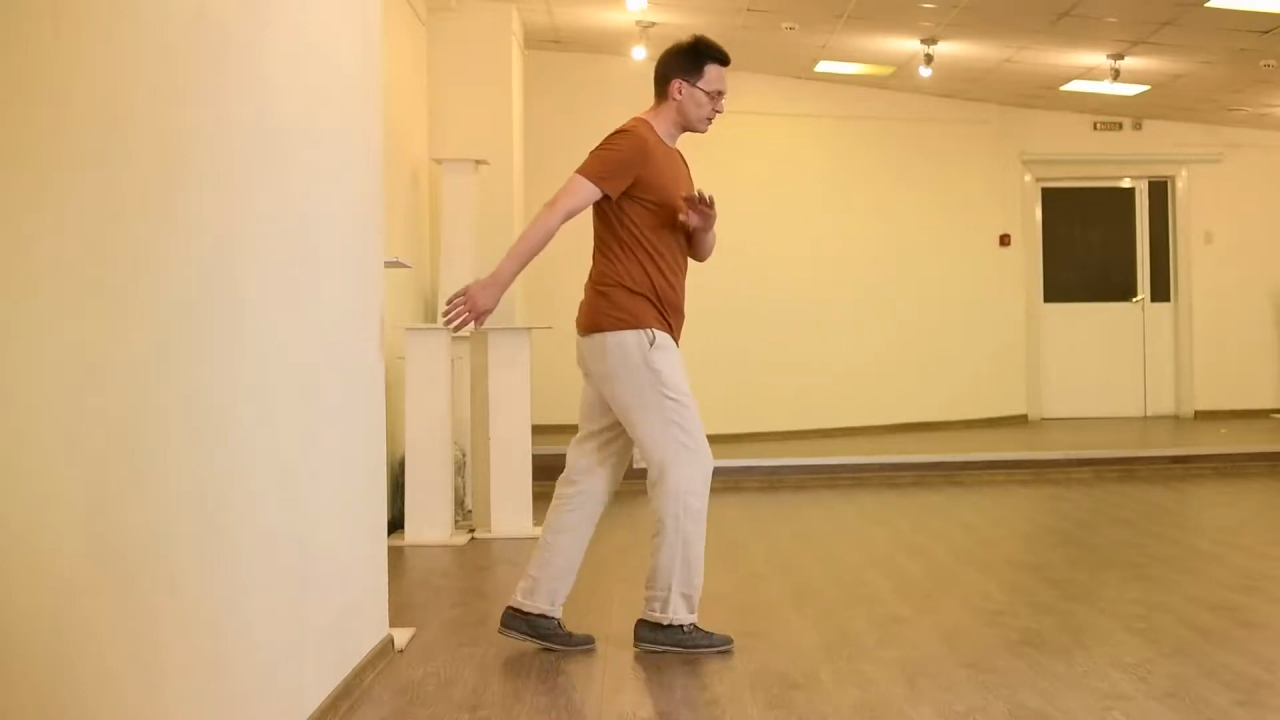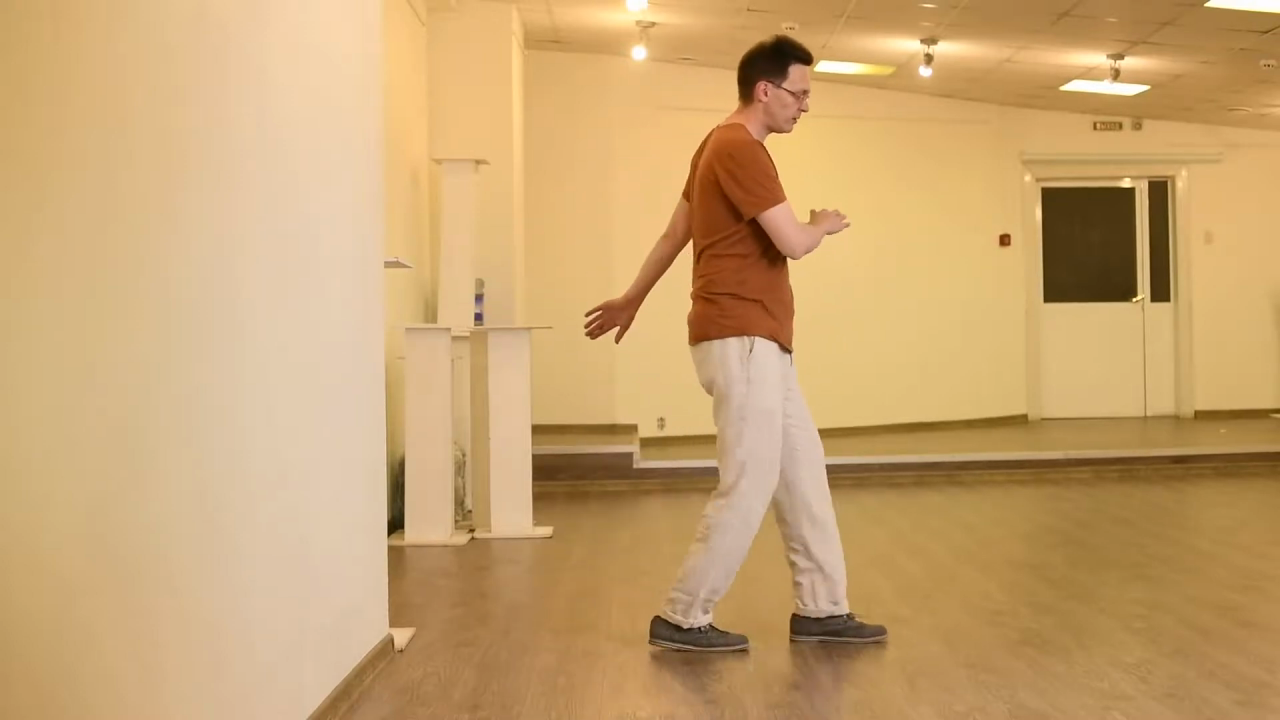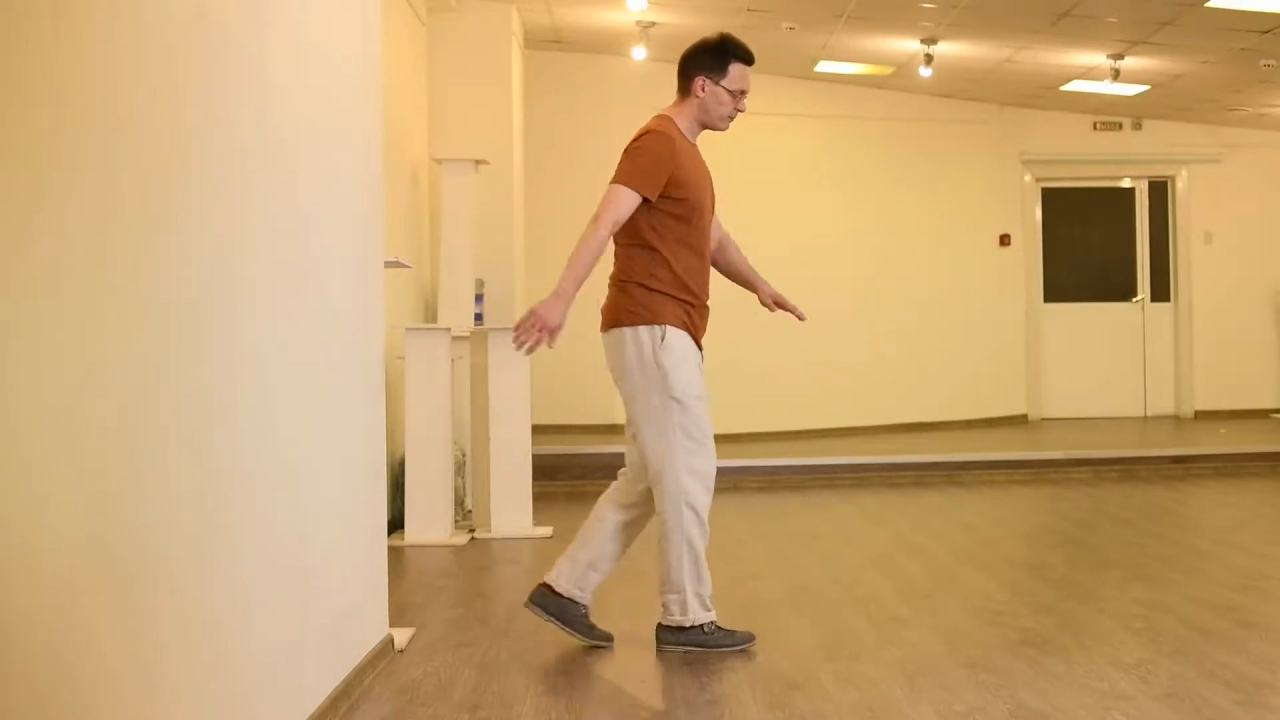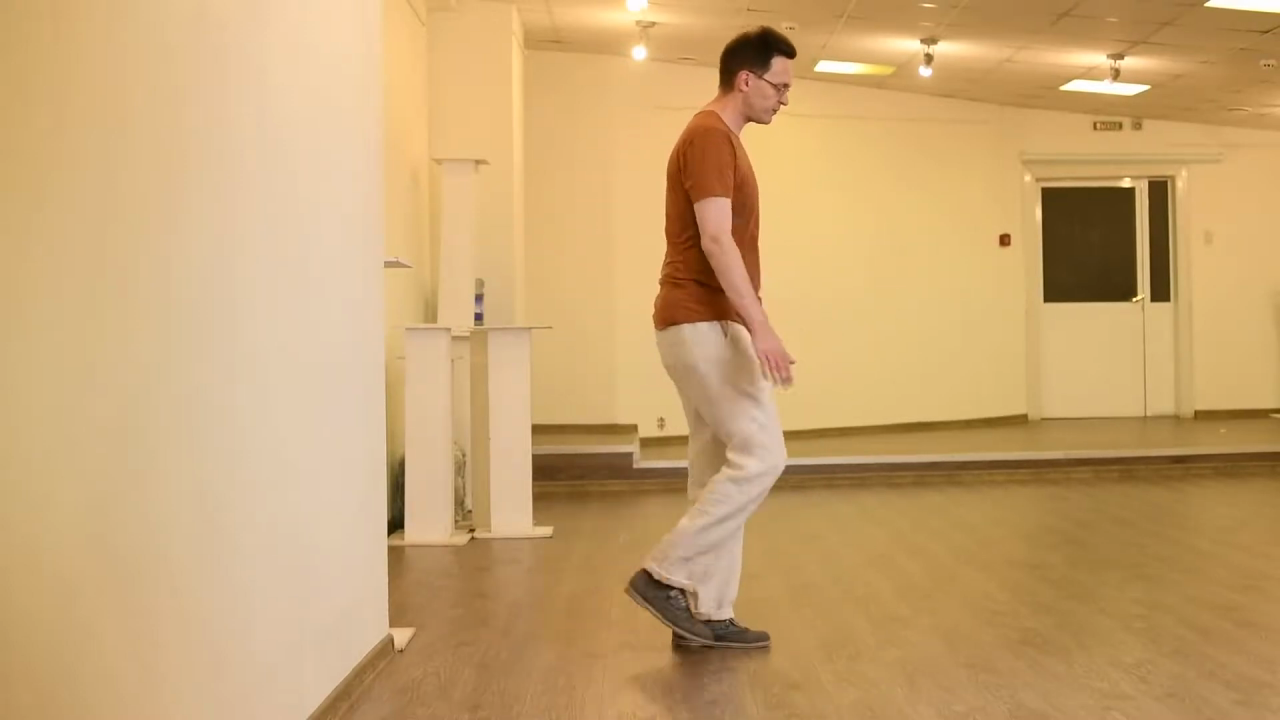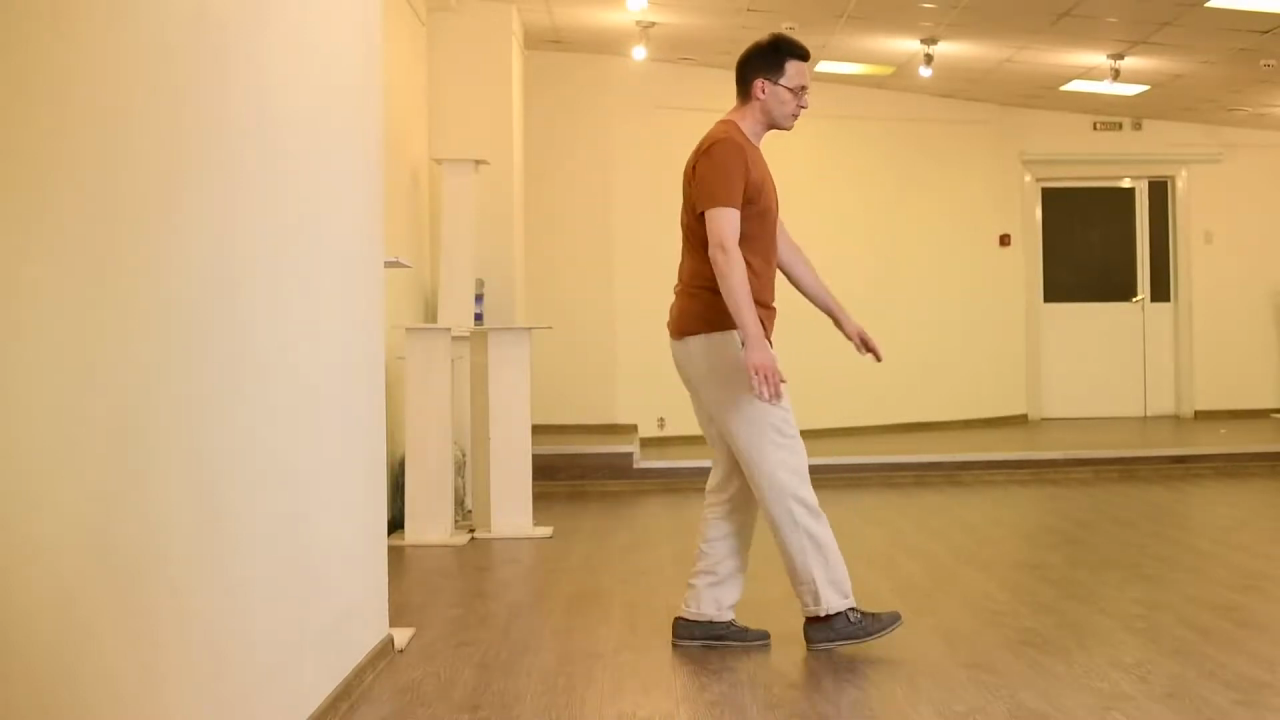
dt=1s
person 1, frame 1
left shoulder: (672, 159)
right shoulder: (632, 144)
left elbow: (700, 253)
right elbow: (557, 210)
left wrist: (704, 225)
right wrist: (496, 283)
left hip: (623, 336)
right hip: (630, 335)
left knee: (590, 475)
right knee: (686, 466)
left ankle: (532, 607)
right ankle: (668, 617)
person 1, frame 2
left shoulder: (722, 147)
right shoulder: (740, 150)
left elbow: (674, 232)
right elbow: (792, 243)
left wrist: (633, 299)
right wrist: (824, 224)
left hip: (754, 340)
right hip: (740, 339)
left knee: (803, 469)
right knee: (750, 480)
left ankle: (822, 609)
right ankle: (683, 616)
person 1, frame 3
left shoulder: (684, 152)
right shoulder: (657, 142)
left elbow: (714, 243)
right elbow: (608, 222)
left wrist: (761, 288)
right wrist: (561, 297)
left hip: (660, 332)
right hip: (650, 331)
left knee: (652, 472)
right knee: (686, 470)
left ankle: (565, 588)
right ankle: (685, 618)
person 1, frame 4
left shoulder: (719, 142)
right shoulder: (712, 139)
right elbow: (717, 240)
left wrist: (754, 325)
right wrist: (762, 327)
left hip: (714, 330)
right hip: (705, 330)
left knee: (721, 466)
right knee: (760, 456)
left ankle: (707, 613)
right ankle: (662, 572)
person 1, frame 5
left shoulder: (744, 153)
right shoulder: (725, 149)
left elbow: (782, 248)
right elbow: (725, 252)
left wrist: (842, 316)
right wrist: (754, 341)
left hip: (719, 337)
right hip: (720, 336)
left knee: (736, 474)
right knee: (781, 466)
left ankle: (703, 612)
right ankle: (831, 609)
